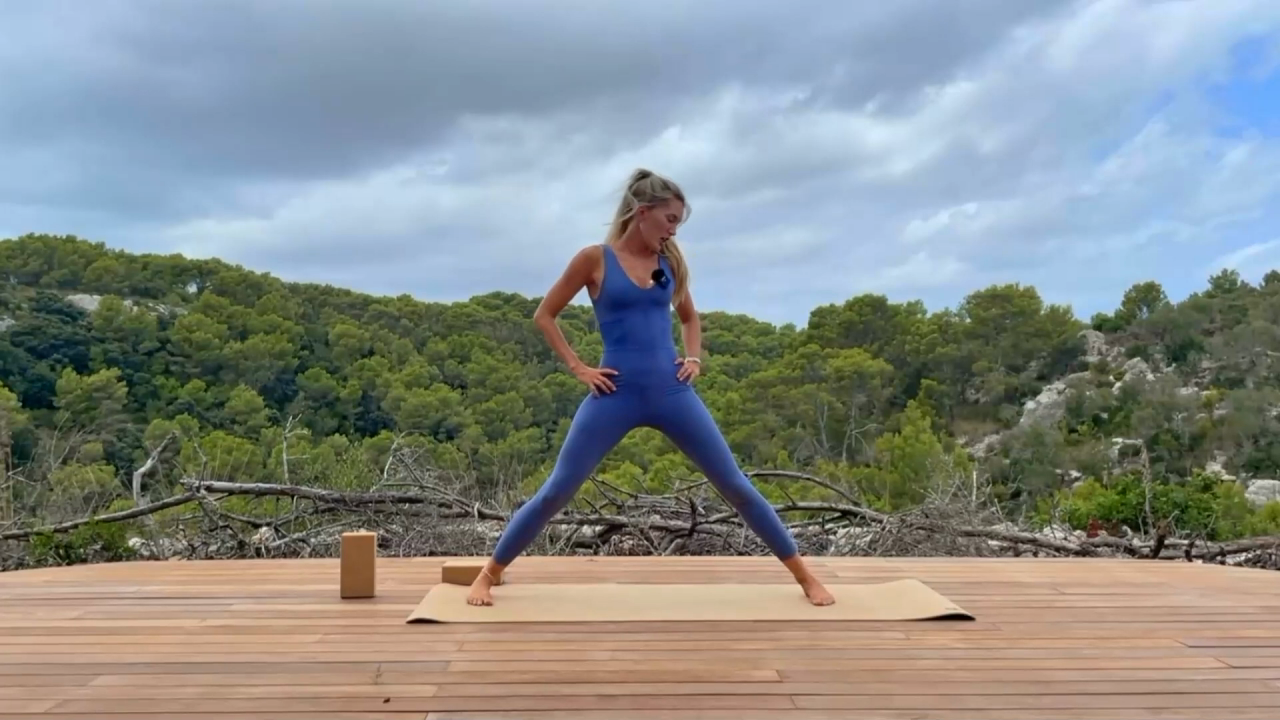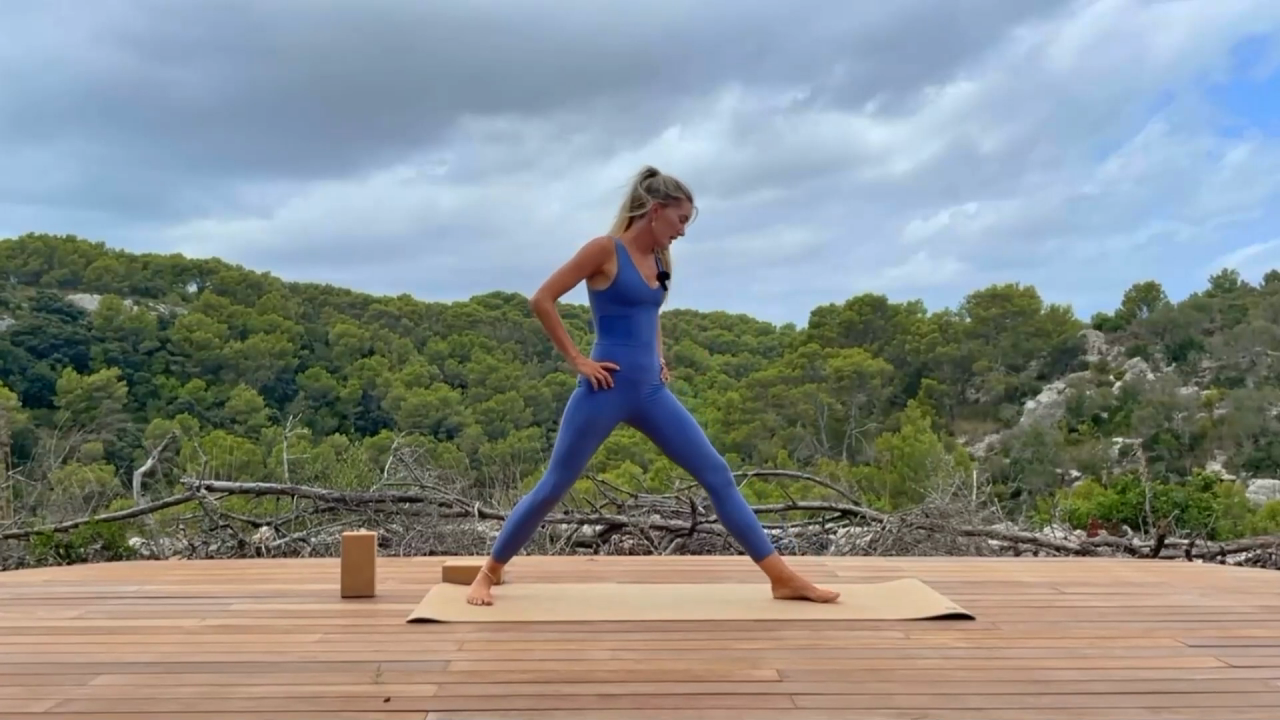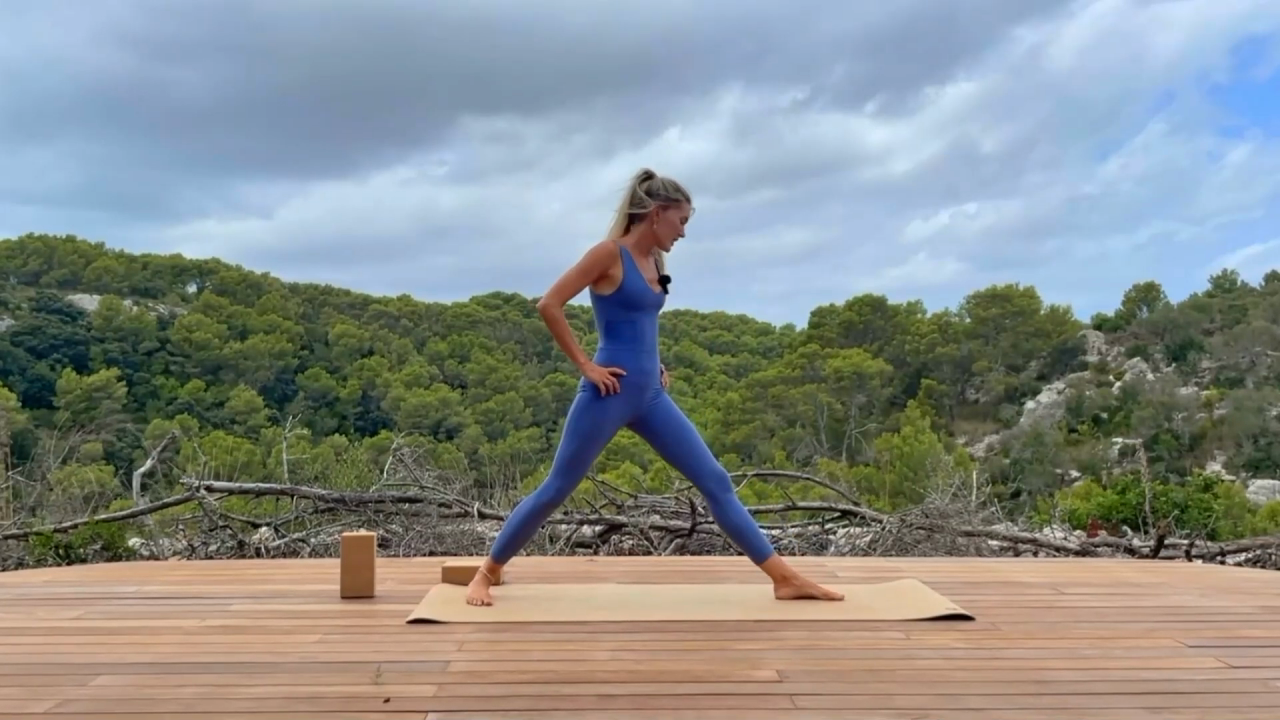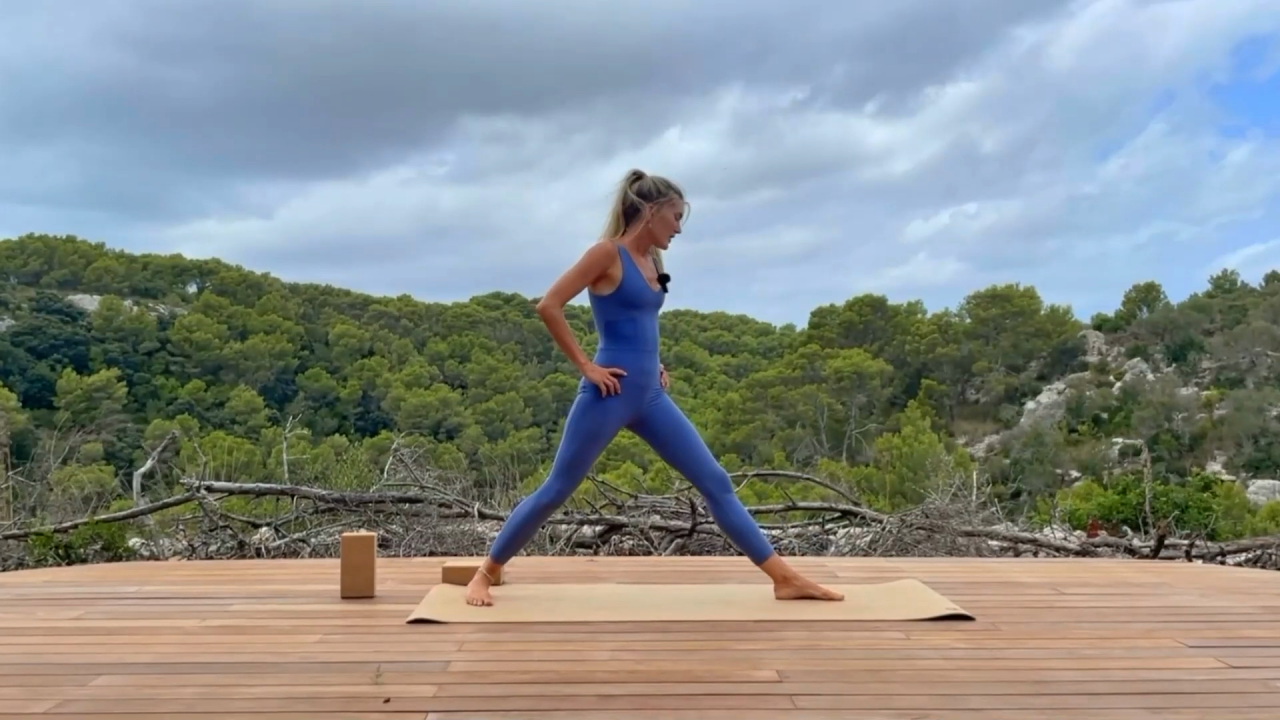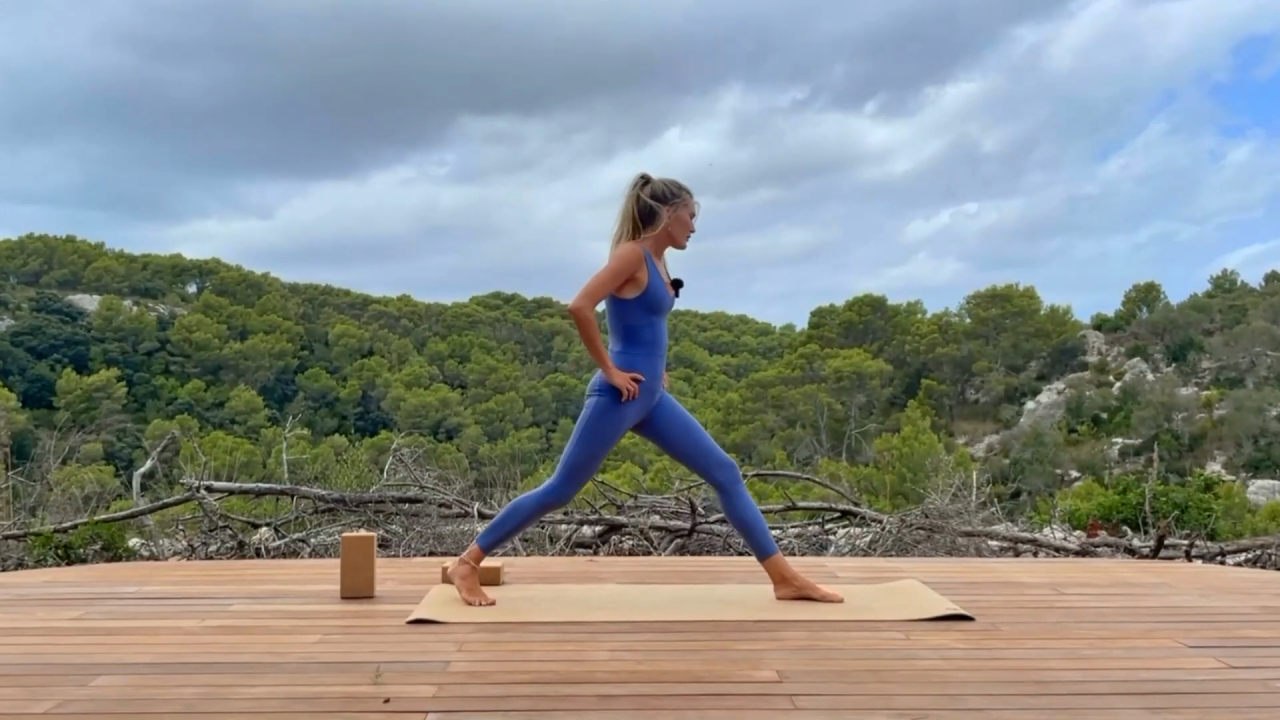
dt=0.7s
person 1, frame 1
left shoulder: (670, 261)
right shoulder: (595, 258)
left elbow: (689, 317)
right elbow: (544, 315)
left wrist: (693, 358)
right wrist: (578, 368)
left hip: (672, 391)
right hip: (615, 394)
left knee: (736, 486)
right knee: (556, 492)
left ankle: (803, 576)
right ankle: (488, 574)
person 1, frame 2
left shoulder: (660, 260)
right shoulder: (604, 249)
right elbow: (542, 300)
right wrist: (577, 359)
left hip: (651, 390)
right hip: (605, 388)
left knee: (717, 475)
right knee: (553, 487)
left ankle: (783, 578)
right ankle: (487, 574)
person 1, frame 3
left shoulder: (654, 262)
right shoulder: (609, 253)
right elbow: (549, 305)
right wrist: (584, 364)
left hip: (651, 394)
right hip: (609, 393)
left knee: (715, 481)
right knee: (555, 490)
left ankle: (785, 579)
right ankle: (484, 575)
person 1, frame 4
left shoulder: (651, 260)
right shoulder: (608, 252)
right elbow: (548, 306)
right wrist: (585, 365)
left hip: (650, 395)
right hip: (609, 394)
left knee: (716, 482)
right knee: (556, 490)
left ankle: (785, 578)
right ankle: (484, 574)
person 1, frame 5
left shoulder: (656, 260)
right shoulder: (632, 253)
right elbow: (579, 306)
right wrist: (609, 369)
left hip: (651, 396)
right hip: (618, 395)
left knee: (725, 472)
right knee: (559, 490)
left ankle: (784, 577)
right ankle: (467, 563)
